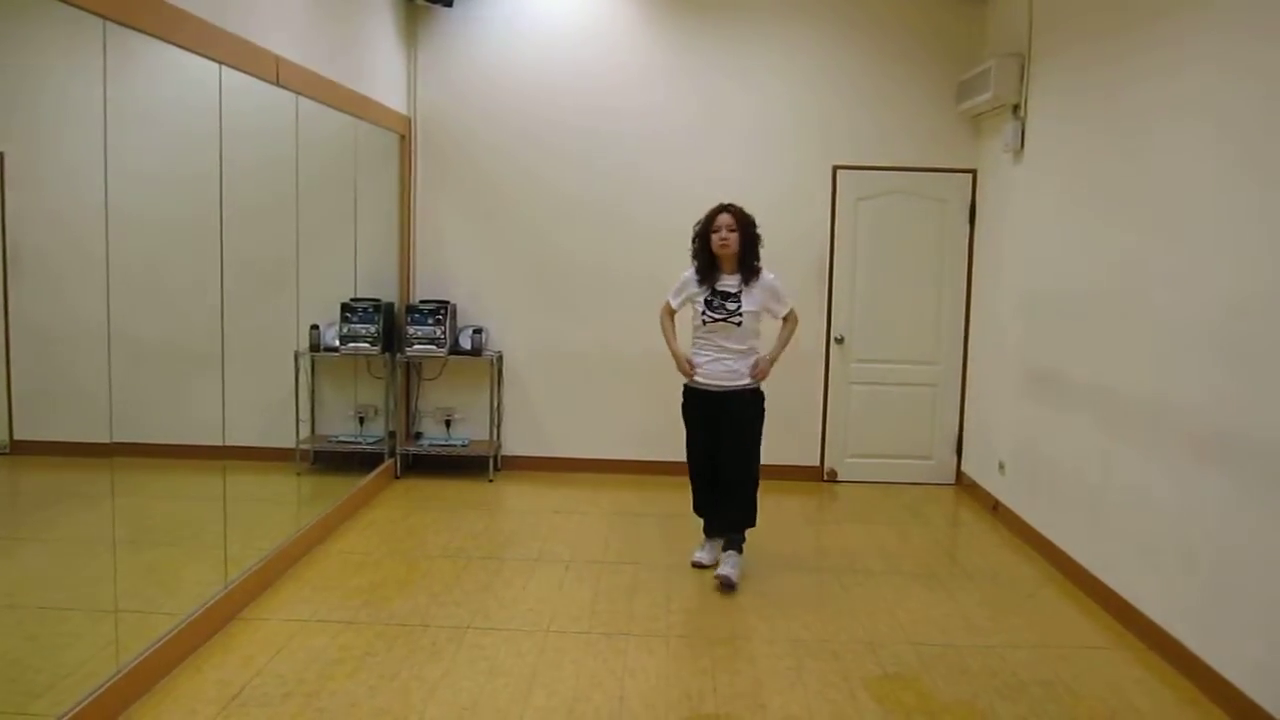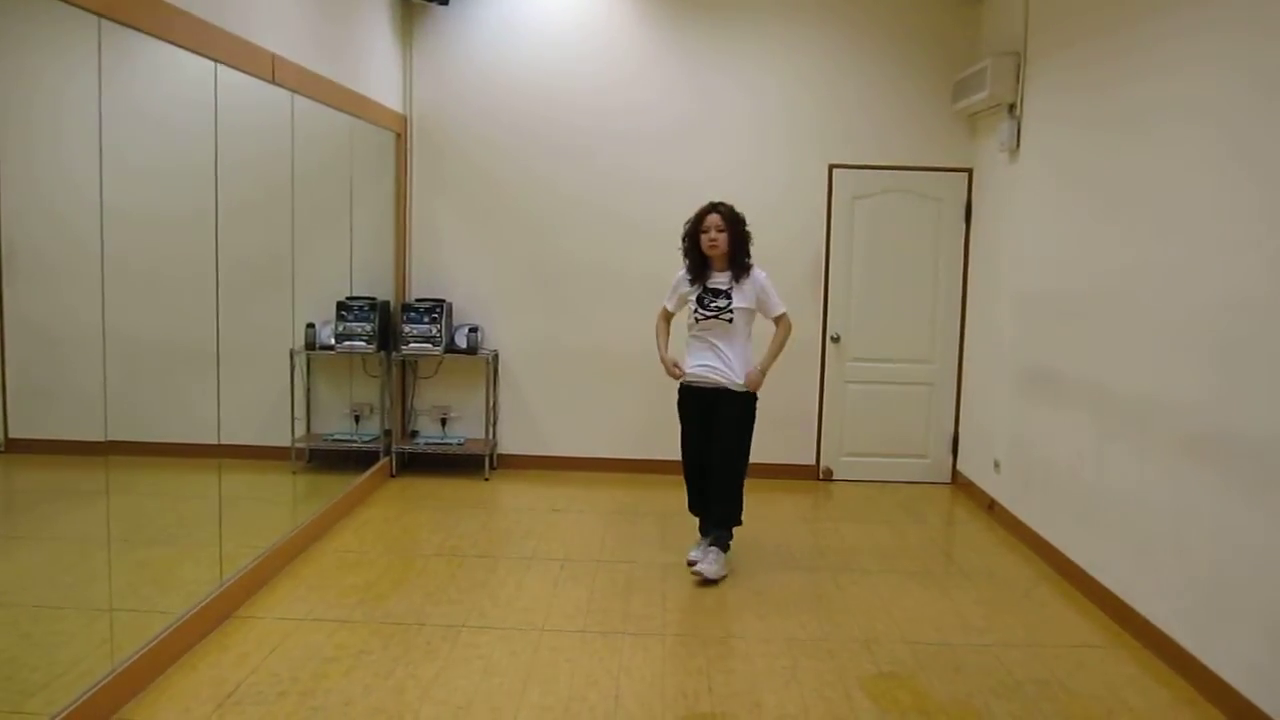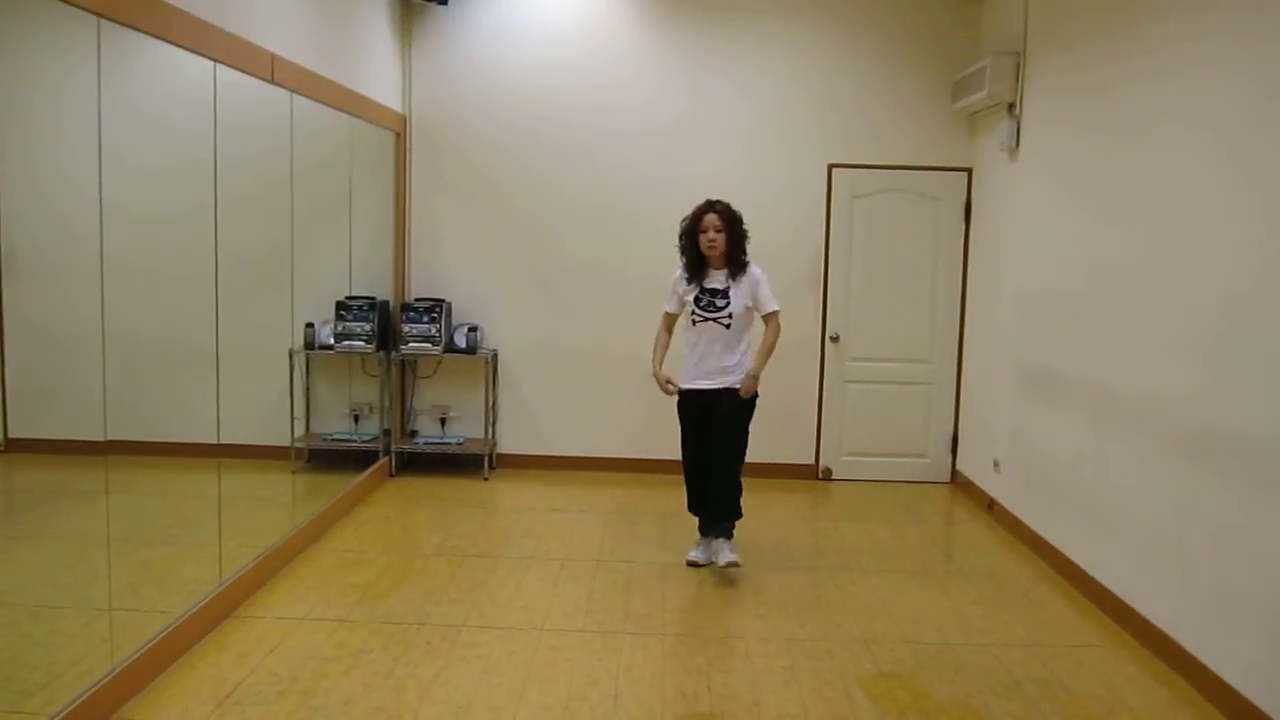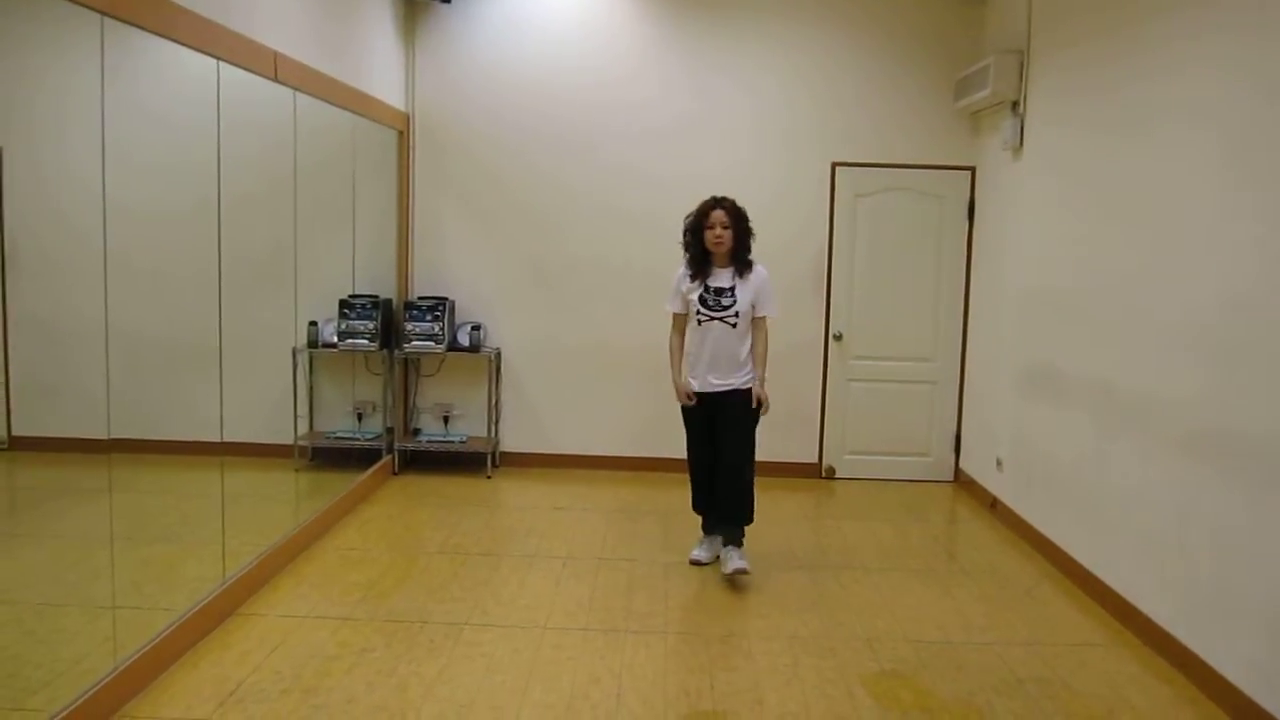
dt=0.2s
person 1, frame 1
left shoulder: (763, 281)
right shoulder: (694, 278)
left elbow: (791, 319)
right elbow: (666, 312)
left wrist: (772, 357)
right wrist: (676, 353)
left hip: (743, 391)
right hip: (700, 389)
left knee: (740, 468)
right knee: (703, 466)
left ankle: (733, 551)
right ankle: (713, 535)
person 1, frame 2
left shoulder: (754, 279)
right shoulder: (687, 279)
left elbow: (783, 323)
right elbow: (664, 317)
left wrist: (763, 367)
right wrist: (664, 355)
left hip: (736, 390)
right hip: (694, 388)
left knee: (728, 466)
right knee: (696, 464)
left ankle: (718, 546)
right ankle: (708, 534)
person 1, frame 3
left shoulder: (750, 276)
right shoulder: (685, 278)
left elbow: (772, 324)
right elbow: (666, 325)
left wrist: (756, 371)
right wrist: (657, 365)
left hip: (734, 388)
right hip: (693, 388)
left knee: (726, 461)
right knee: (696, 463)
left ankle: (724, 537)
right ankle: (707, 533)
person 1, frame 4
left shoulder: (755, 276)
right shoulder: (688, 276)
left elbow: (760, 332)
right elbow: (678, 331)
left wrist: (760, 381)
right wrist: (678, 378)
left hip: (739, 389)
right hip: (699, 389)
left knee: (736, 464)
right knee: (702, 464)
left ankle: (733, 543)
right ankle: (711, 533)
